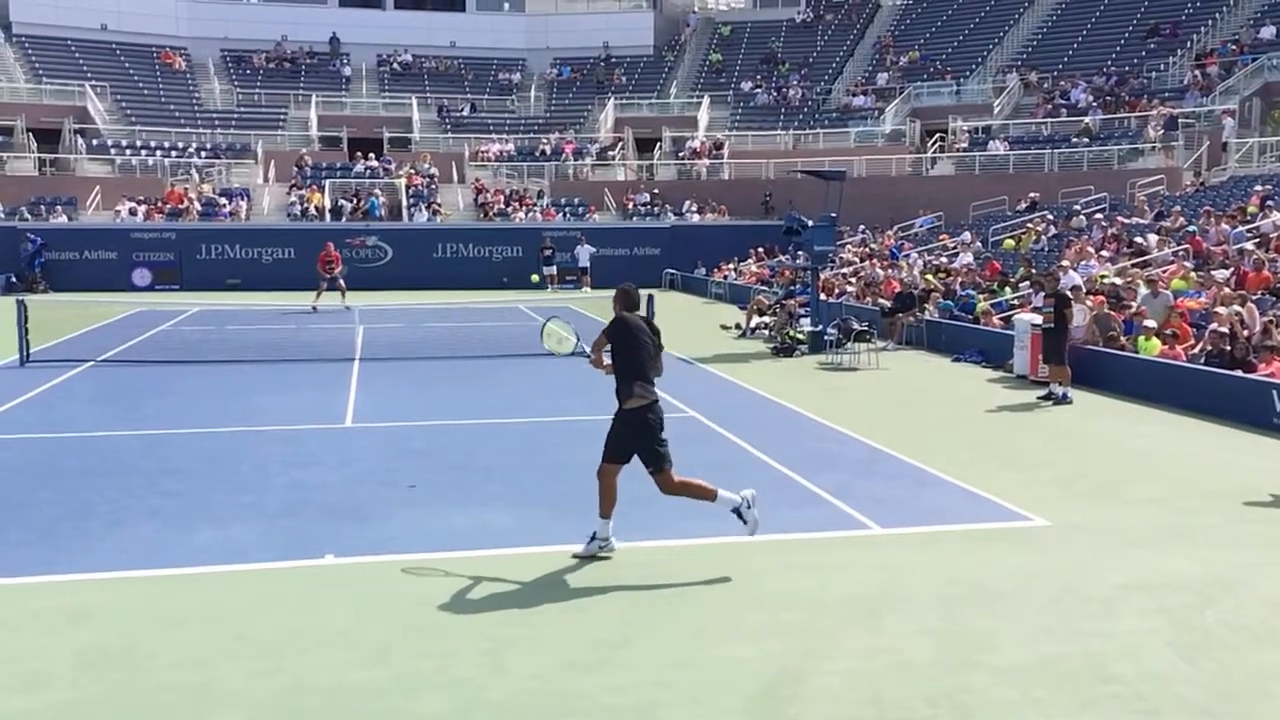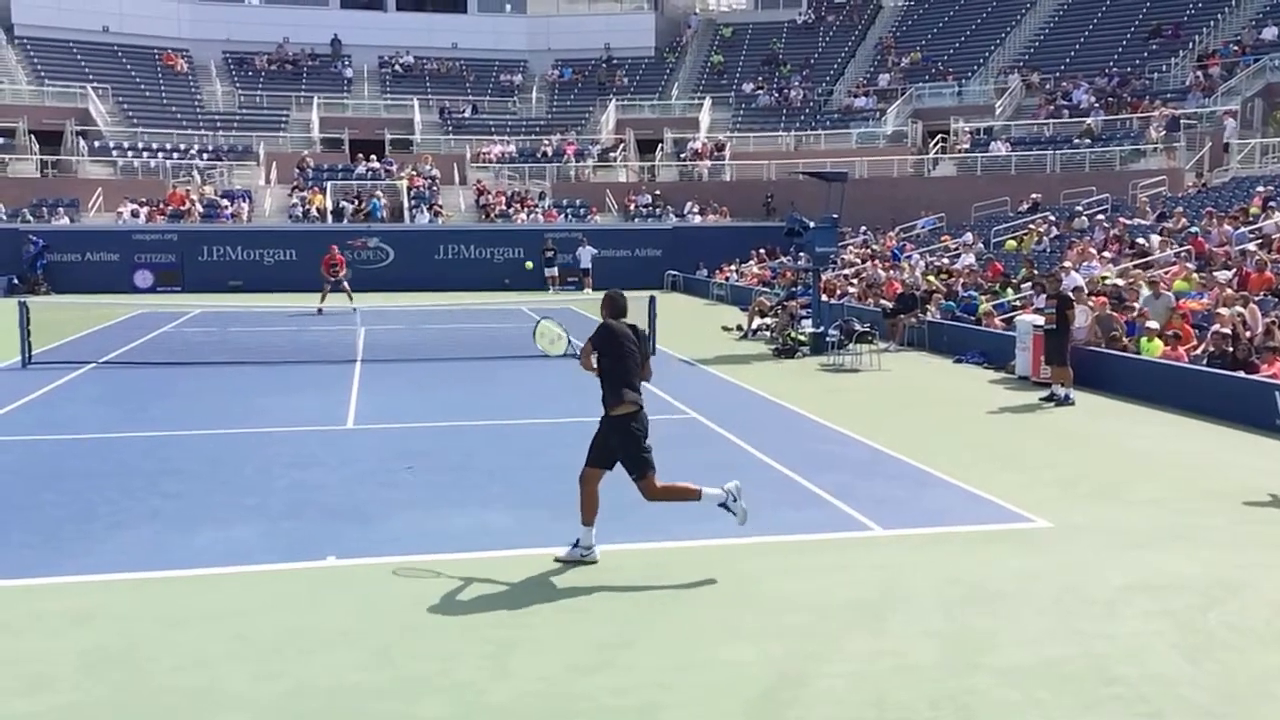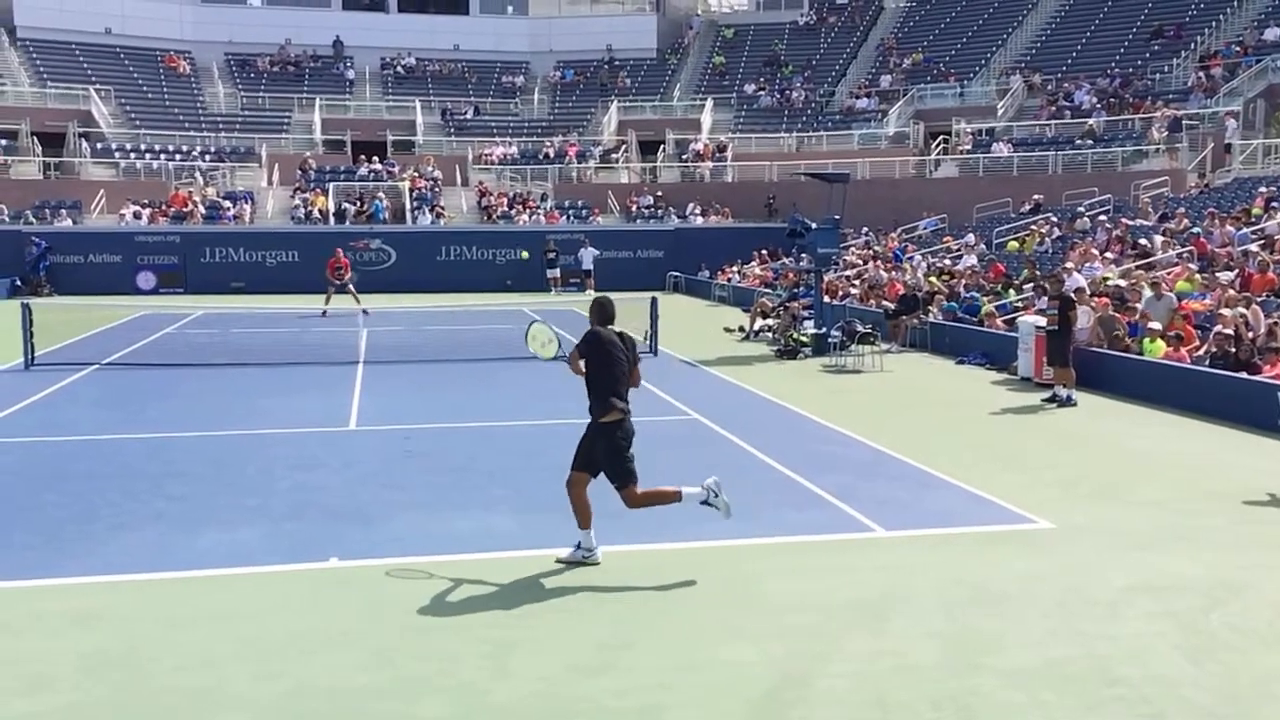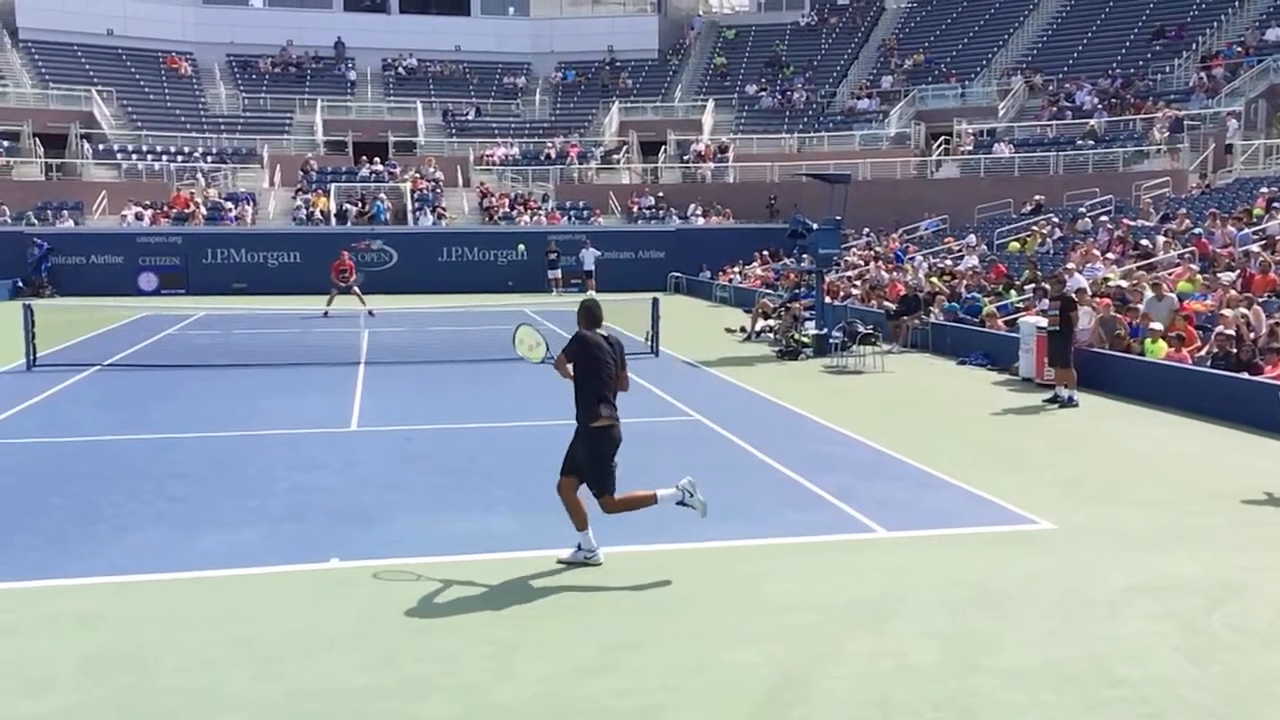
dt=0.3s
person 1, frame 1
left shoulder: (622, 322)
right shoulder: (650, 328)
left elbow: (597, 347)
right elbow: (657, 370)
left wrist: (599, 361)
left hip: (642, 414)
right hip: (628, 413)
left knee: (668, 483)
right knee: (605, 473)
left ankle: (738, 502)
right ankle: (602, 538)
person 1, frame 2
left shoulder: (608, 329)
right shoulder: (638, 334)
left elbow: (585, 355)
right elbow: (646, 374)
left wrist: (591, 366)
left hip: (627, 421)
right hip: (614, 420)
left knee: (651, 489)
right knee: (588, 478)
left ankle: (723, 496)
right ankle: (586, 546)
person 1, frame 3
left shoulder: (594, 336)
right shoulder: (627, 340)
left elbow: (573, 361)
right elbow: (635, 380)
left wrist: (583, 371)
left hip: (612, 428)
right hip: (602, 426)
left knee: (632, 497)
right knee: (575, 483)
left ankle: (704, 493)
right ankle: (587, 548)
person 1, frame 4
left shoulder: (581, 340)
right shoulder: (615, 343)
left elbow: (559, 365)
right elbow: (623, 384)
left wrist: (572, 375)
left hip: (599, 431)
right hip: (590, 430)
left knee: (609, 503)
right knee: (565, 487)
left ankle: (679, 493)
right ankle: (588, 549)
